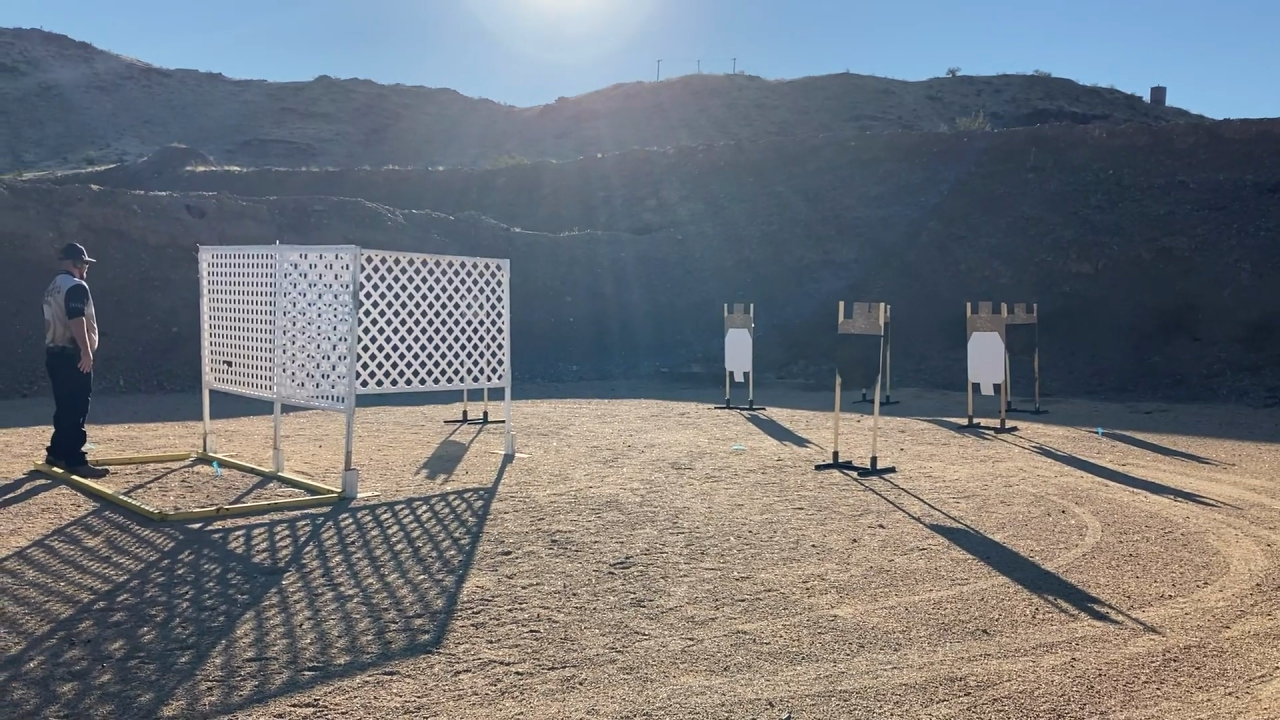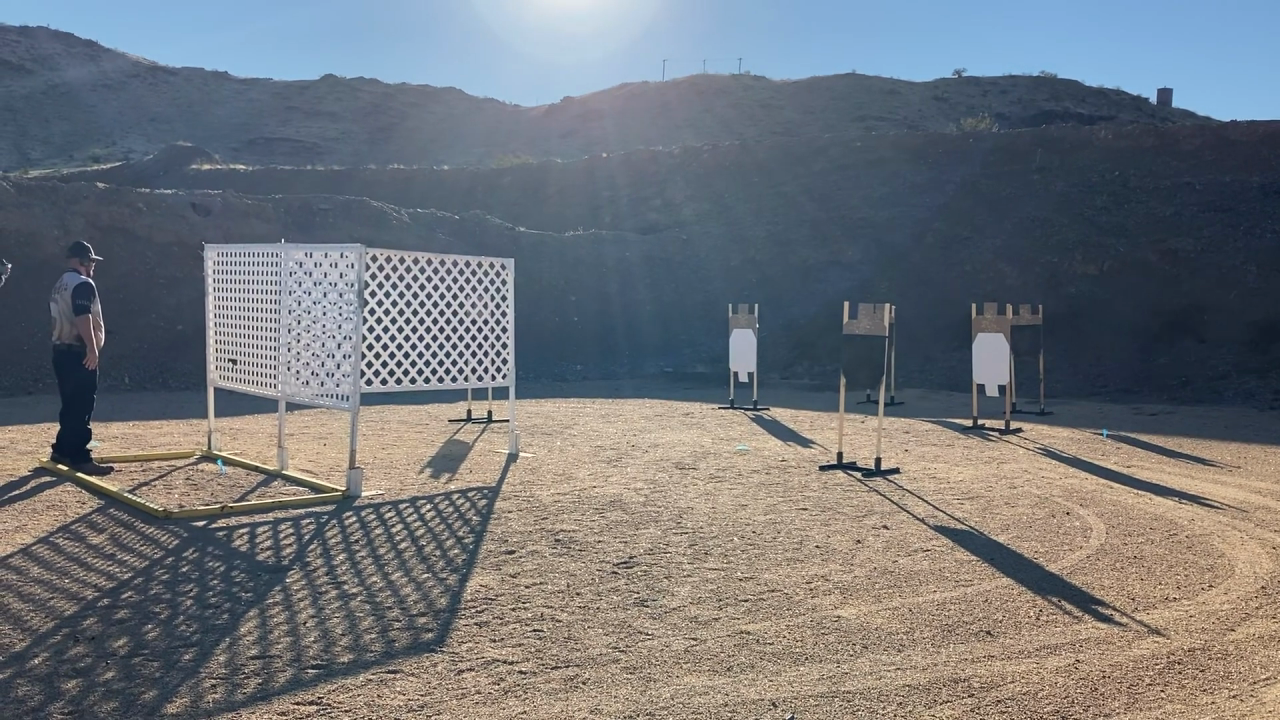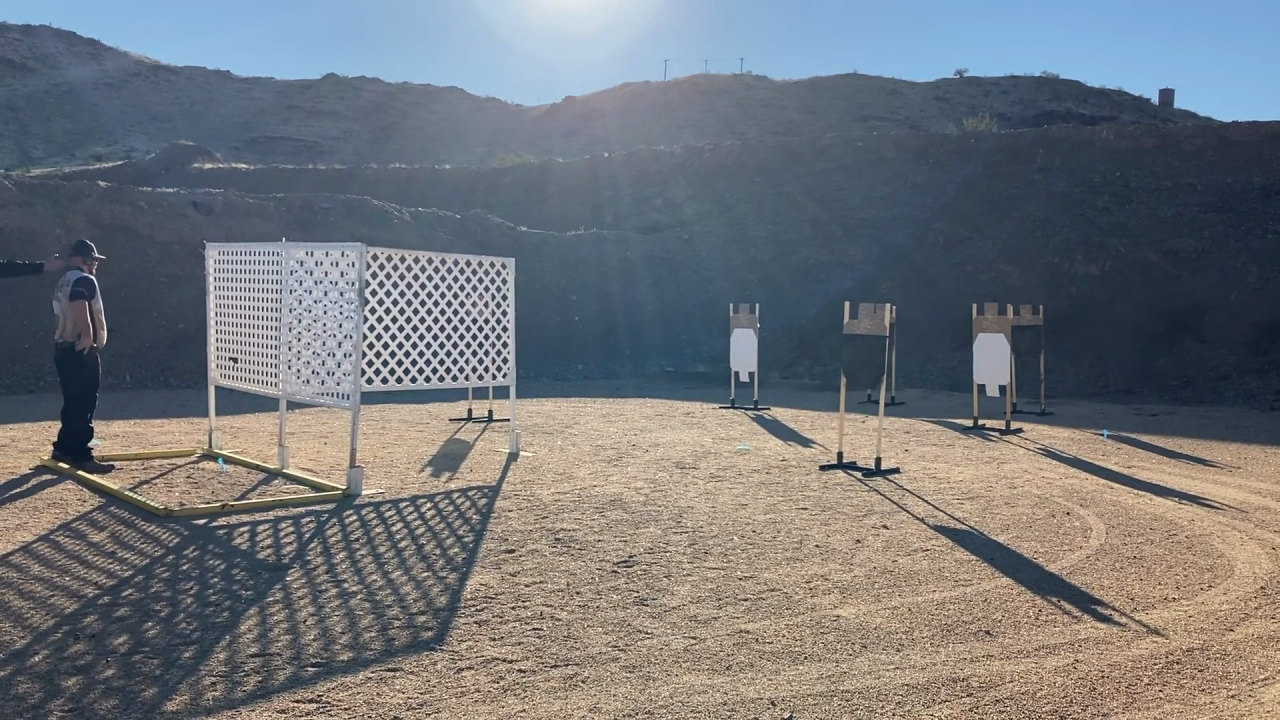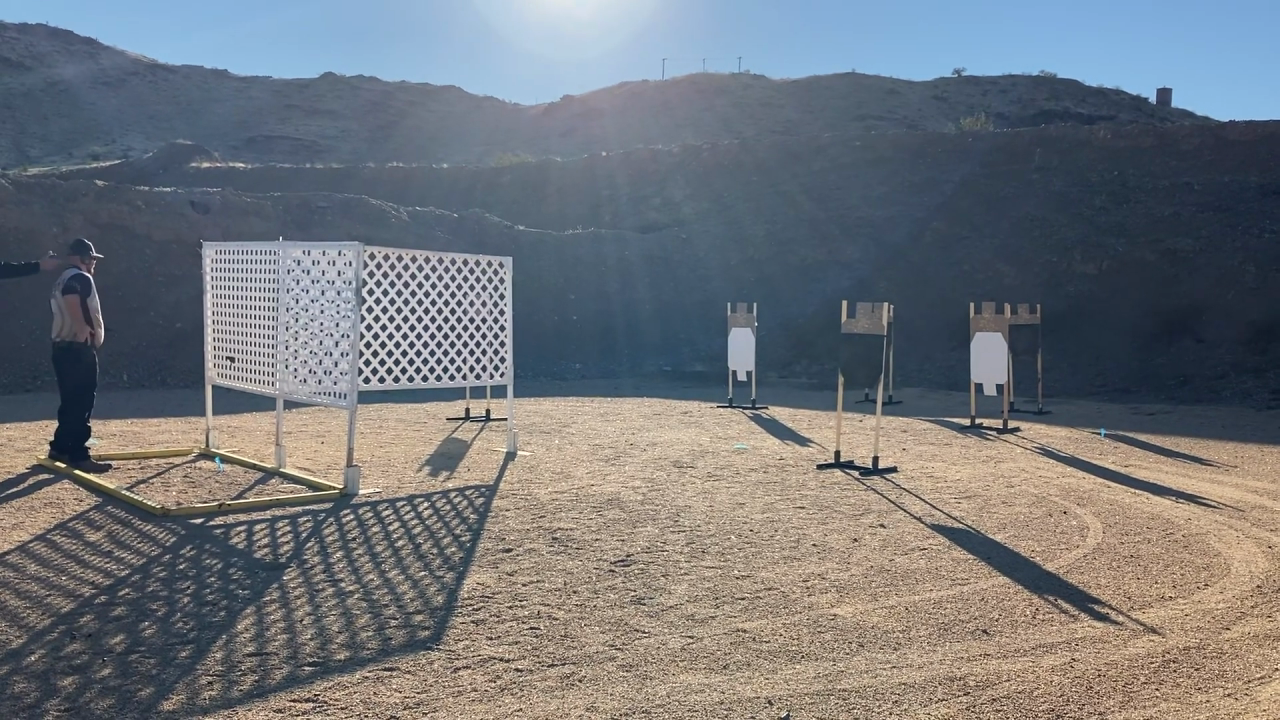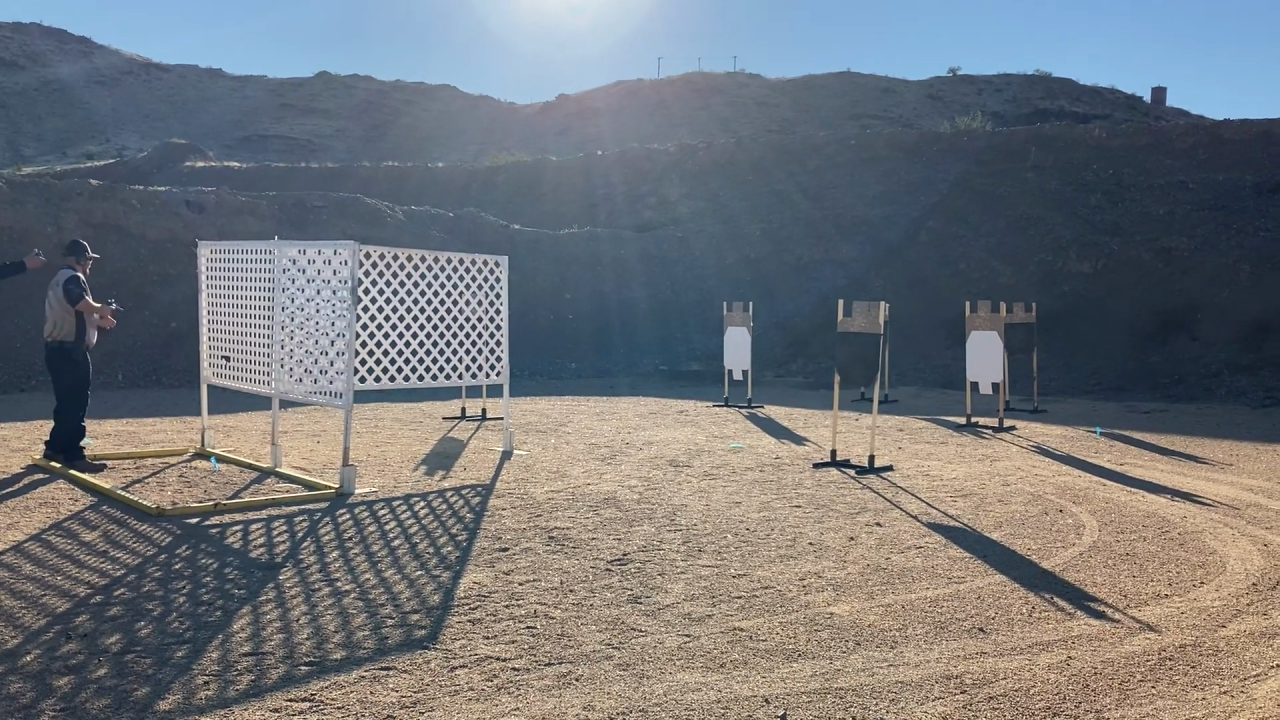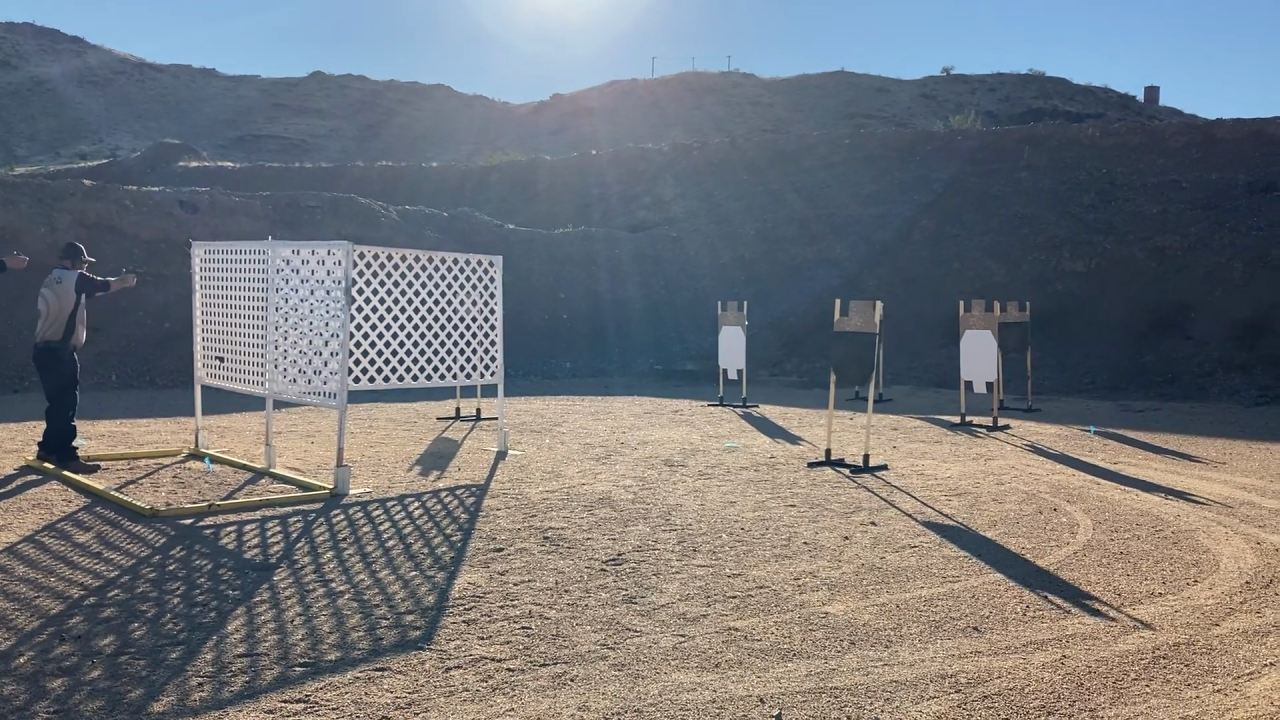
dt=0.4s
person 1, frame 1
left shoulder: (53, 287)
right shoulder: (76, 286)
right elbow: (77, 320)
right wrist: (86, 351)
left hip: (55, 353)
right hip: (73, 355)
left knee: (64, 408)
right knee: (76, 409)
left ankle: (57, 453)
right ankle: (75, 461)
person 1, frame 2
left shoulder: (60, 285)
right shoulder: (83, 284)
right elbow: (83, 318)
right wrist: (92, 348)
left hip: (62, 351)
right hip: (79, 353)
left knee: (70, 405)
right knee: (81, 406)
left ankle: (62, 450)
right ankle: (80, 458)
person 1, frame 3
left shoulder: (63, 283)
right shoulder: (84, 280)
right elbow: (78, 302)
right wrist: (87, 334)
left hip: (64, 349)
right hip: (82, 351)
left knee: (73, 403)
right knee: (84, 405)
left ankle: (63, 448)
right ankle: (81, 456)
person 1, frame 4
left shoulder: (62, 280)
right shoulder: (81, 278)
right elbow: (70, 296)
right wrist: (82, 327)
left hip: (62, 348)
right hip: (79, 350)
left knee: (70, 403)
right knee: (81, 404)
left ankle: (60, 448)
right ankle: (78, 456)
person 1, frame 5
left shoulder: (59, 280)
right shoulder: (74, 279)
right elbow: (78, 301)
left wrist: (98, 319)
right wrist: (99, 309)
left hip: (57, 349)
right hip: (71, 351)
left knee: (66, 402)
right knee: (76, 403)
left ankle: (55, 447)
right ankle: (73, 455)
person 1, frame 6
left shoulder: (51, 280)
right shoulder: (75, 279)
left elbow: (91, 289)
right elbow: (104, 285)
left wrist: (118, 282)
right wrist: (124, 280)
left hip: (45, 350)
right hip: (60, 351)
left knee: (58, 403)
right knee: (65, 404)
left ankle: (48, 448)
right ankle: (66, 456)
